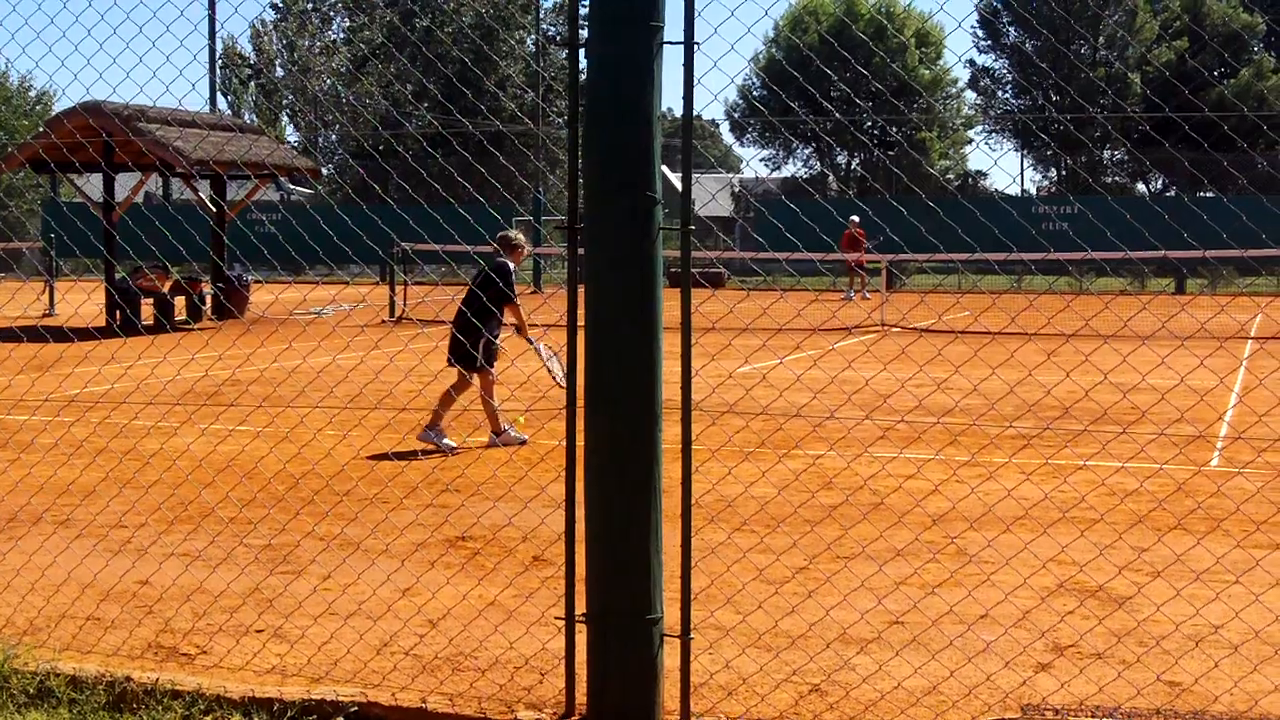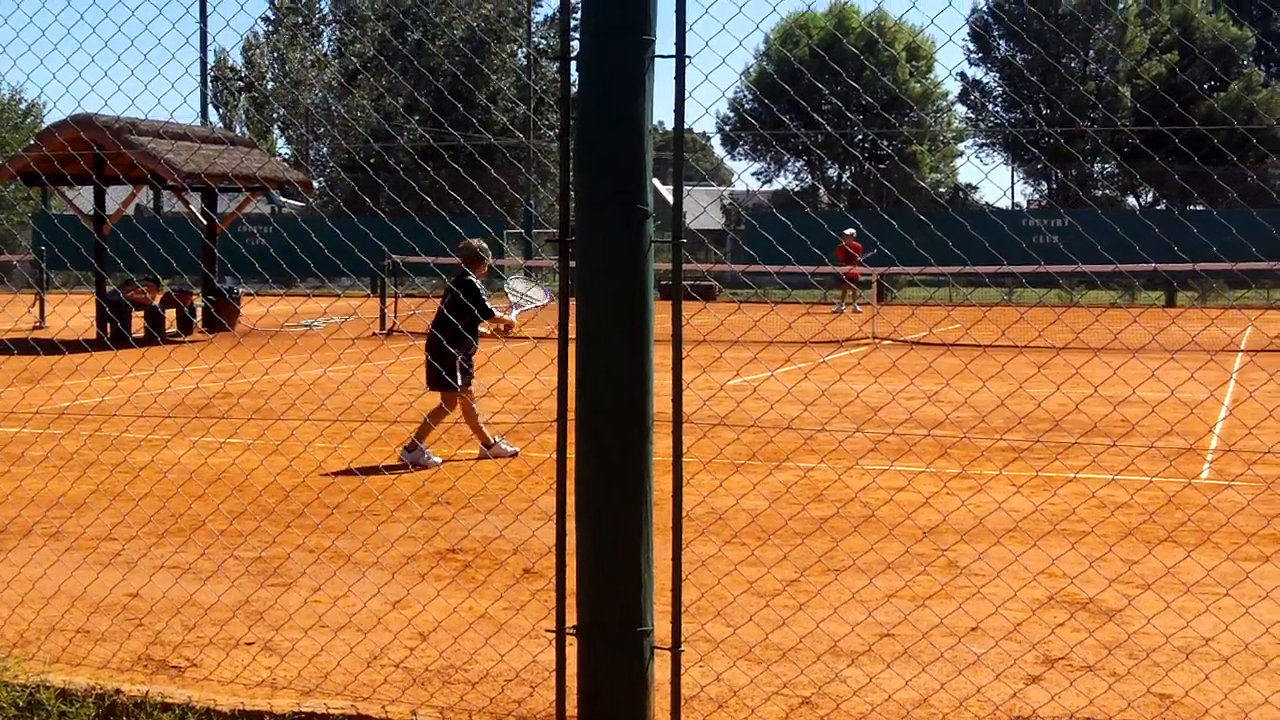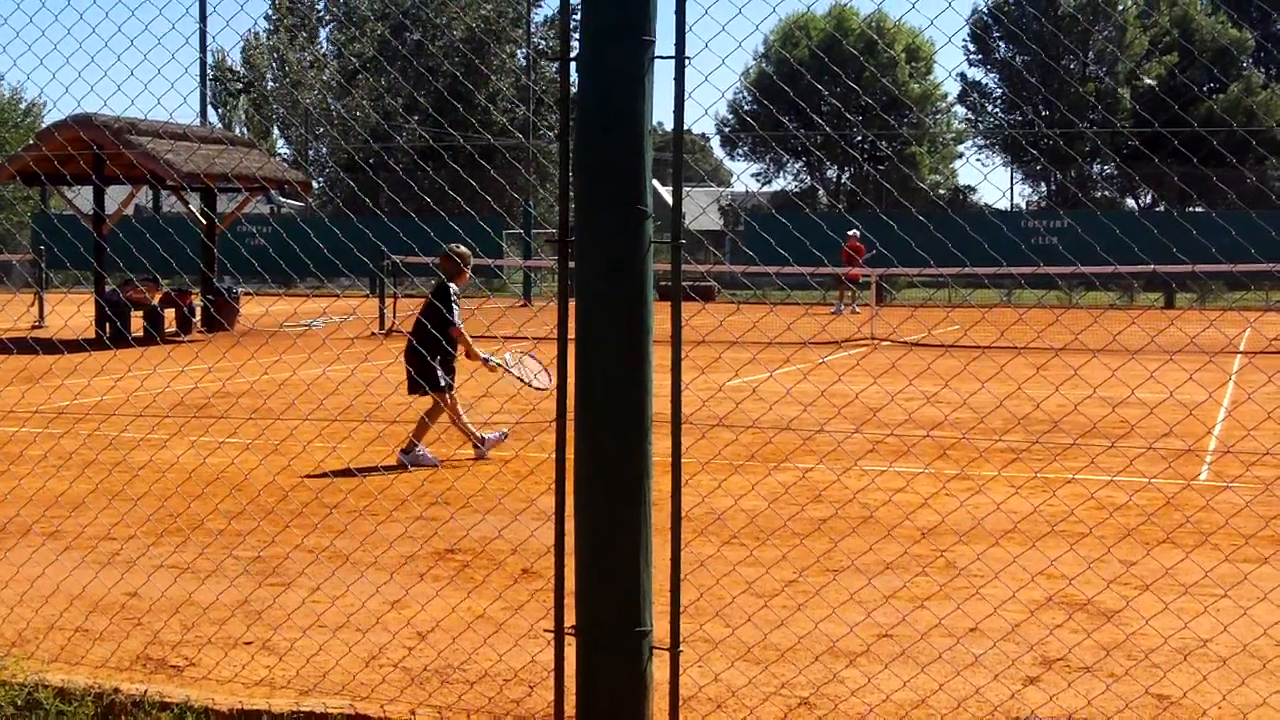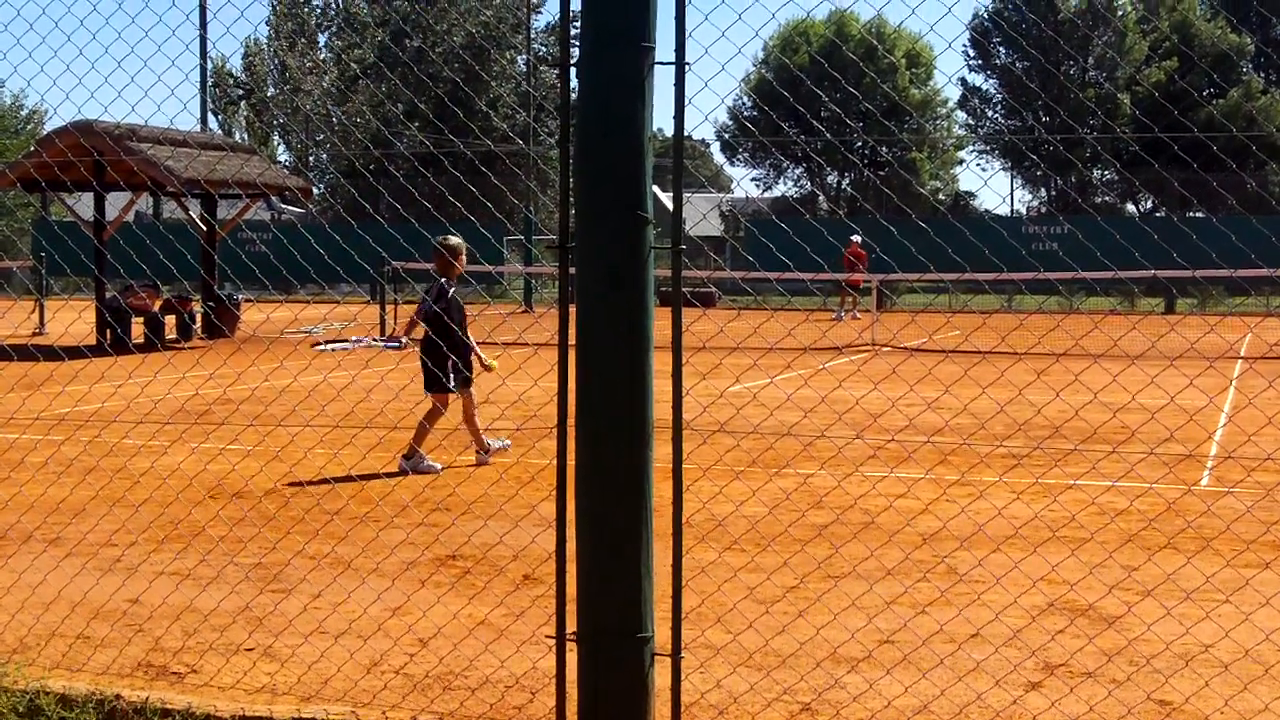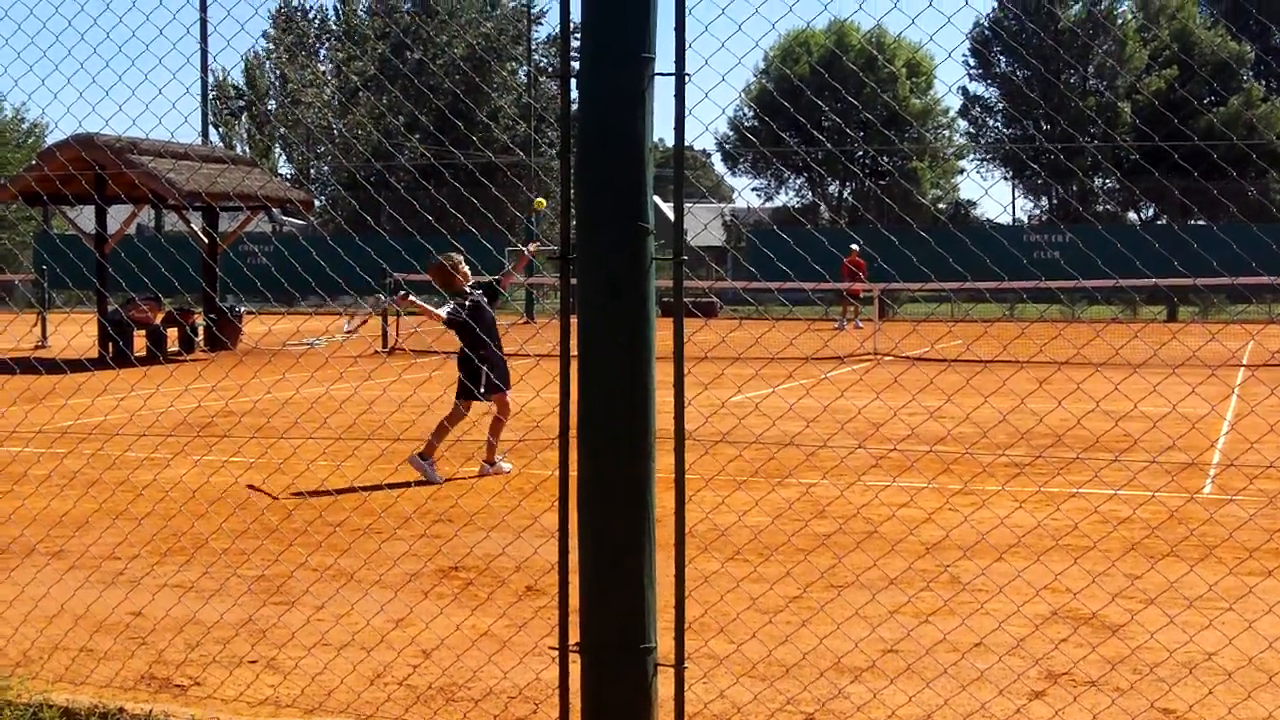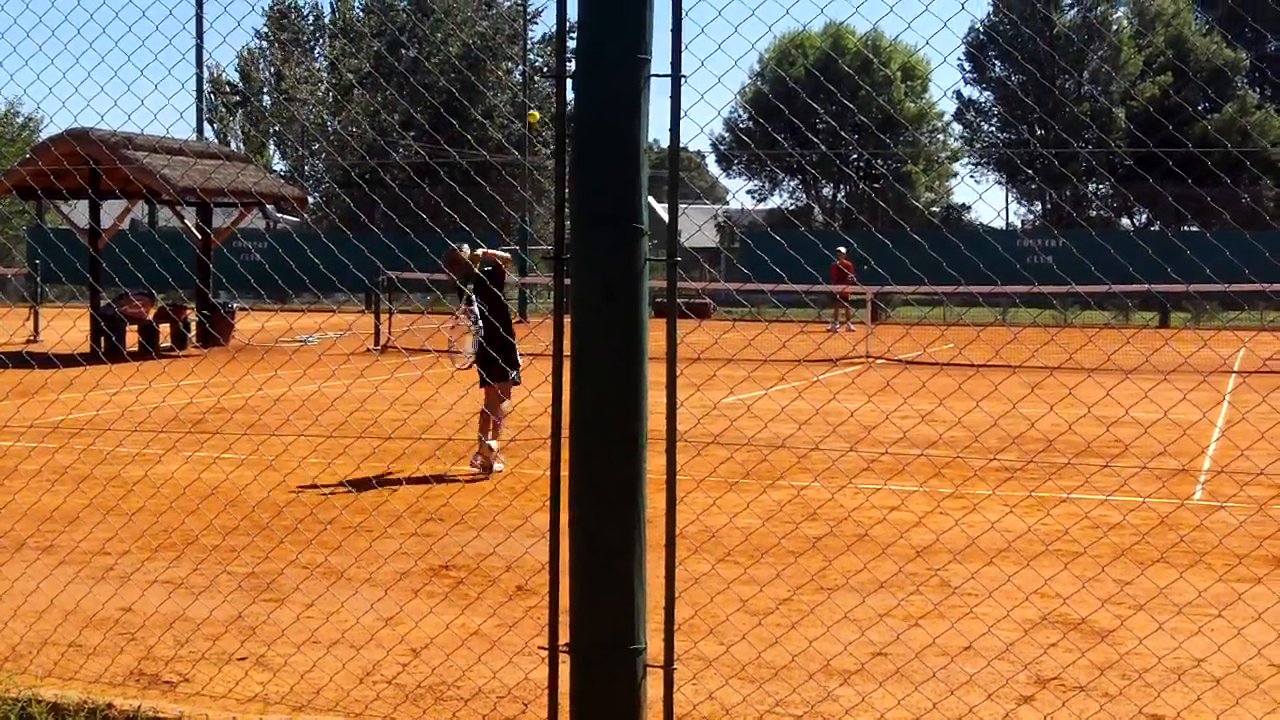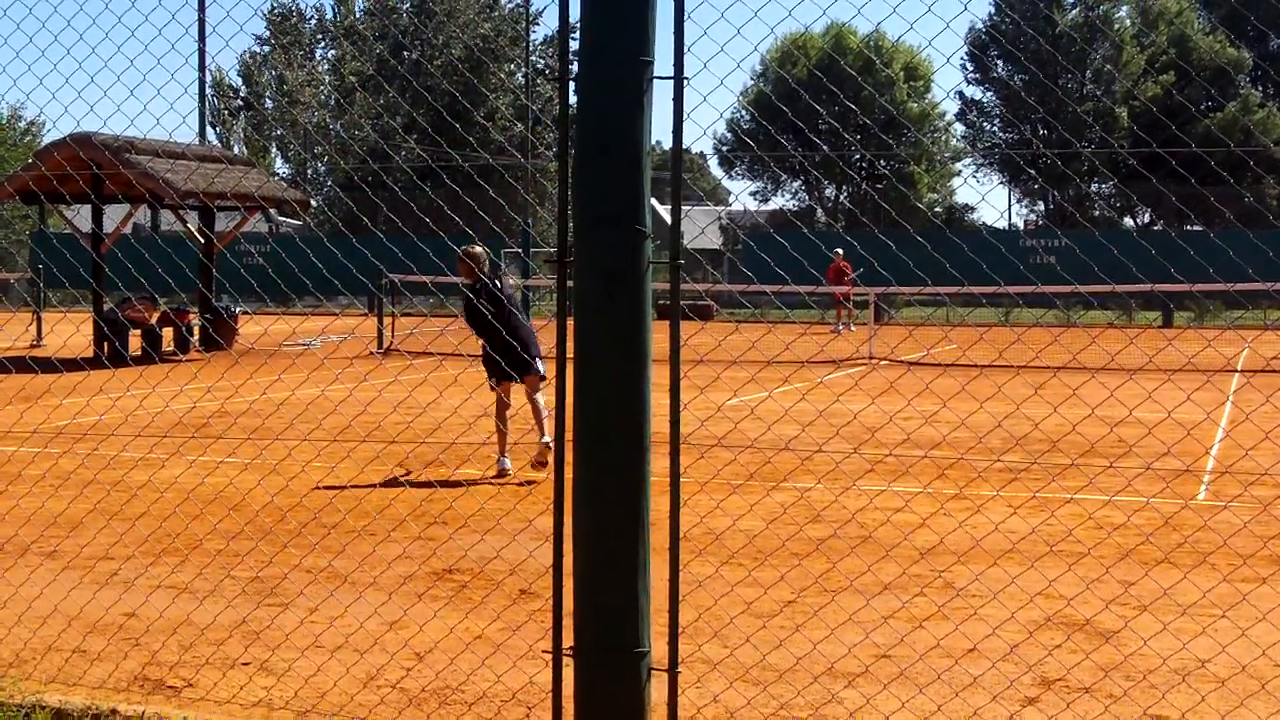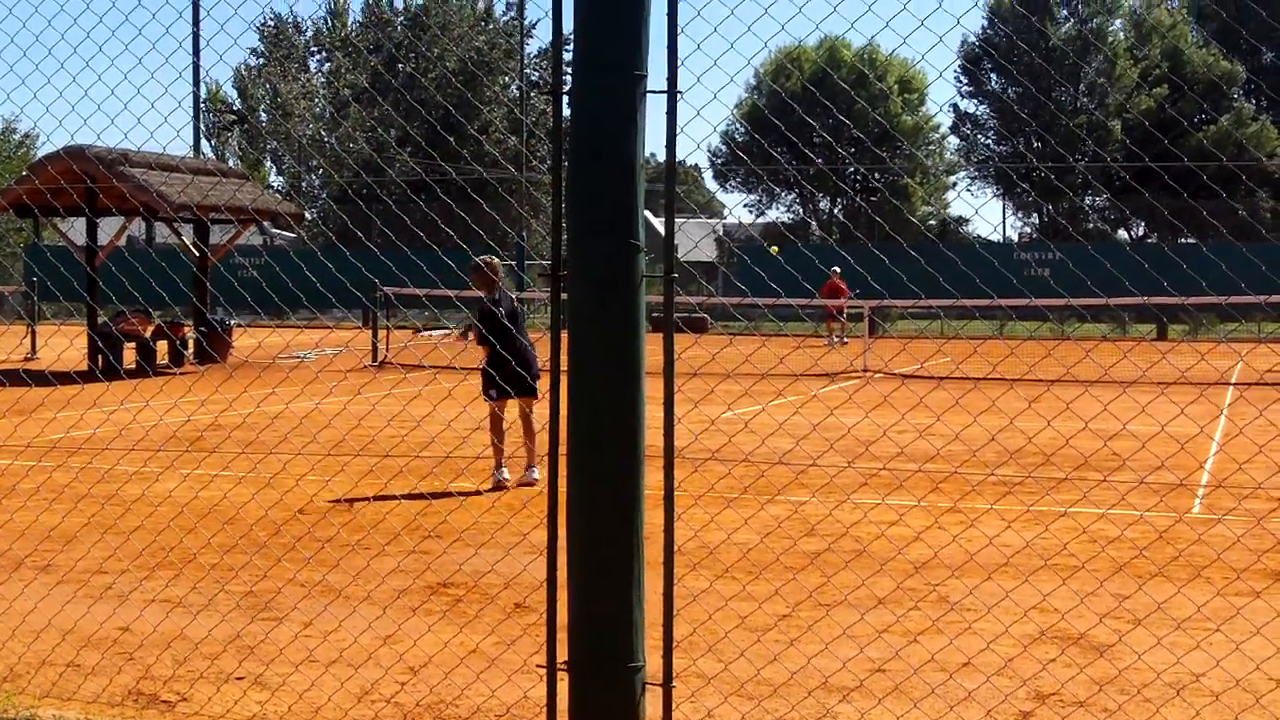
dt=0.3s
person 1, frame 1
left shoulder: (492, 266)
right shoulder: (505, 266)
right elbow: (511, 302)
left wrist: (493, 338)
right wrist: (523, 325)
left hip: (471, 330)
right hip: (474, 332)
left knee: (488, 379)
right knee: (464, 382)
left ankle: (499, 431)
right ankle: (432, 428)
person 1, frame 2
left shoulder: (459, 282)
right shoulder: (471, 284)
right elbow: (490, 316)
left wrist: (483, 331)
right wrist: (509, 321)
left hip: (446, 348)
right hip: (450, 350)
left knee: (466, 398)
right knee: (449, 402)
left ankle: (489, 444)
right ankle: (413, 448)
person 1, frame 3
left shoulder: (447, 289)
right shoulder: (449, 289)
left elbow: (455, 331)
right elbow: (454, 329)
left wrist: (474, 354)
right wrist: (475, 353)
left hip: (434, 355)
right hip: (428, 354)
left knee: (451, 402)
right knee: (441, 403)
left ankle: (480, 441)
right ankle: (410, 451)
person 1, frame 4
left shoulder: (451, 287)
right shoulder: (442, 285)
left elbow: (461, 330)
right elbow: (420, 313)
left wrist: (480, 355)
right wrist: (404, 335)
left hip: (455, 355)
right hip: (441, 355)
left knee: (468, 400)
right knee: (440, 405)
left ankle: (484, 448)
right ankle: (411, 456)
person 1, frame 5
left shoulder: (478, 291)
right shoulder: (457, 301)
left elbow: (503, 281)
right elbow: (442, 315)
left wrist: (523, 260)
right wrist: (413, 302)
left hip: (492, 360)
right hip: (476, 362)
left knee: (504, 408)
right knee: (460, 411)
left ankle: (491, 460)
right ankle: (424, 457)
person 1, frame 6
left shoulder: (468, 290)
right shoulder: (486, 276)
right elbow: (506, 259)
right wrist: (486, 254)
left hip: (484, 347)
right hip: (502, 346)
left knee: (491, 399)
right knee: (502, 398)
left ankle: (485, 453)
right ankle: (490, 442)
person 1, frame 7
left shoulder: (470, 295)
right shoulder: (496, 279)
left elbow: (479, 331)
left hip: (497, 350)
right hip: (524, 343)
left knee: (502, 403)
right knee: (534, 394)
left ankle: (503, 459)
right ankle: (544, 439)
person 1, frame 8
left shoulder: (486, 305)
right shoulder: (509, 297)
left elbow: (486, 345)
right wrist: (474, 328)
left hip: (498, 364)
right hip: (525, 361)
left knee: (496, 416)
right knee: (526, 414)
left ankle: (500, 471)
right ankle: (531, 468)
